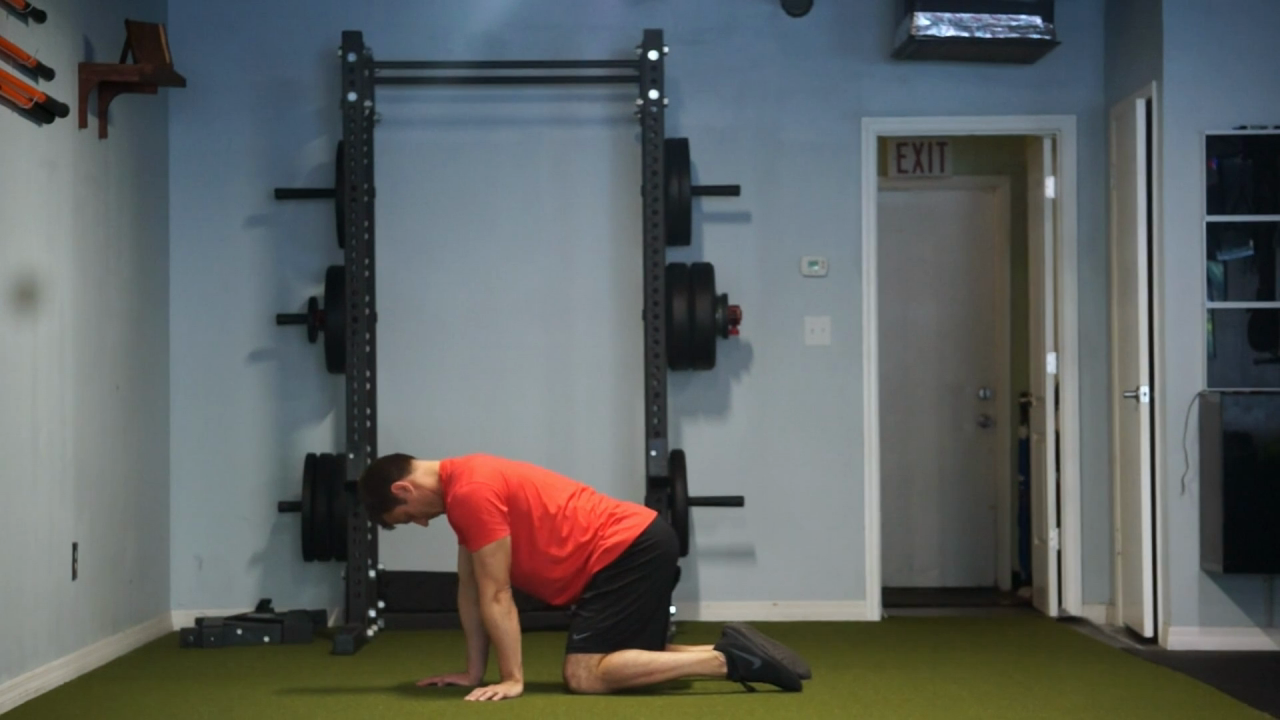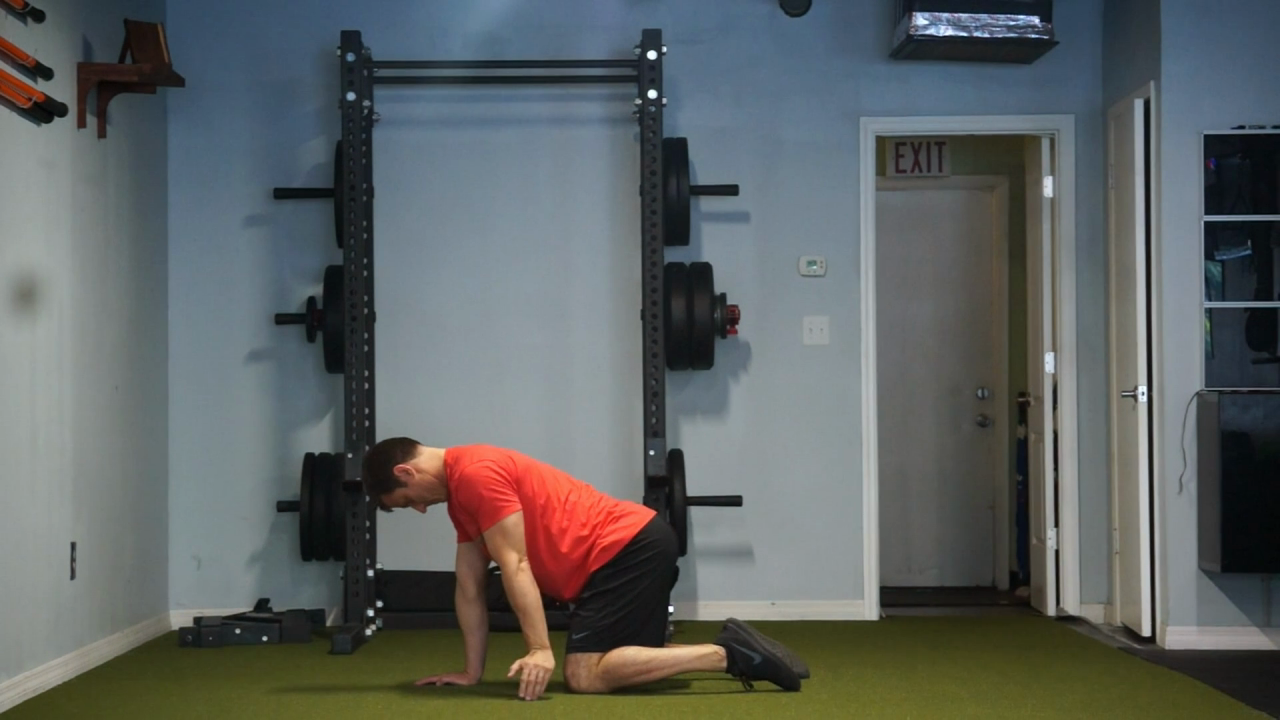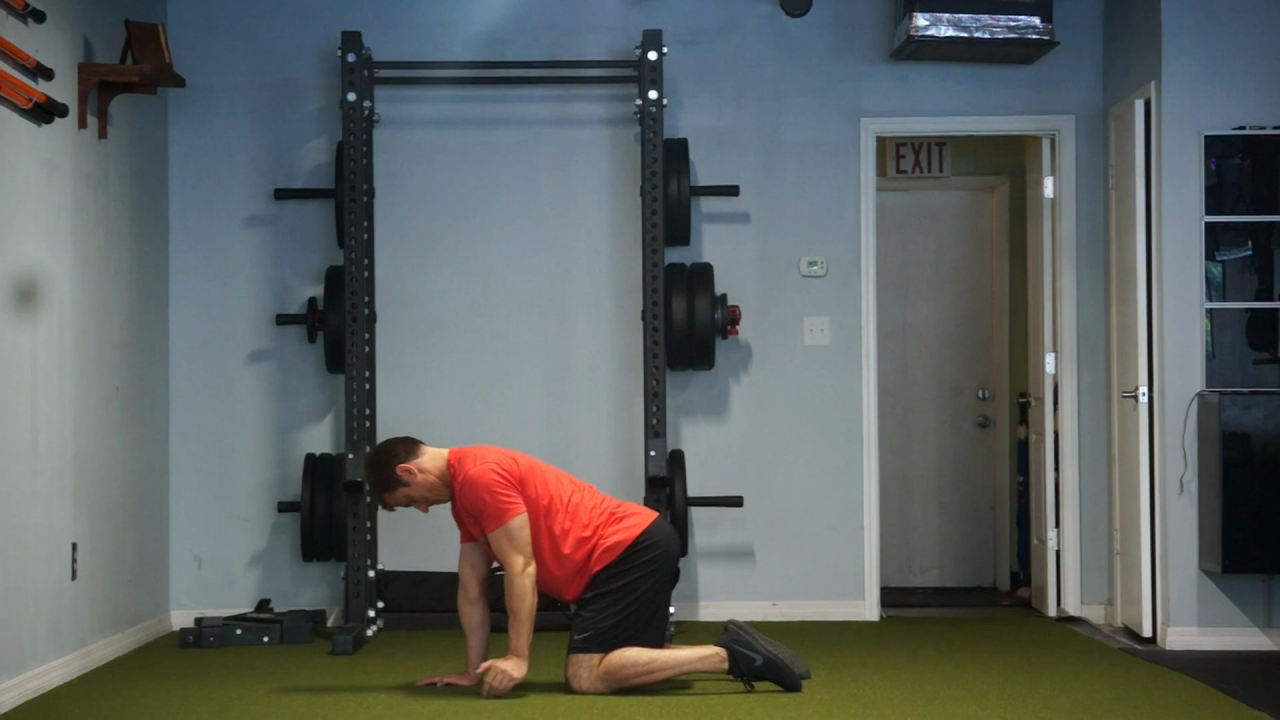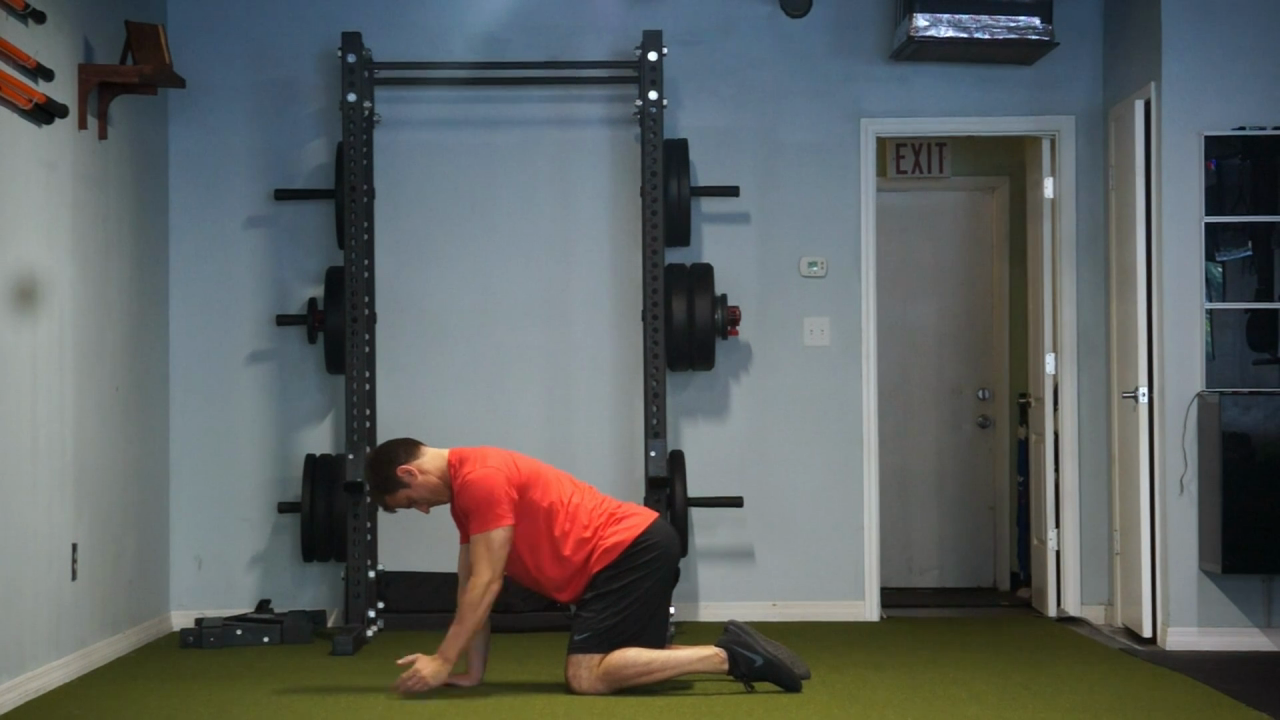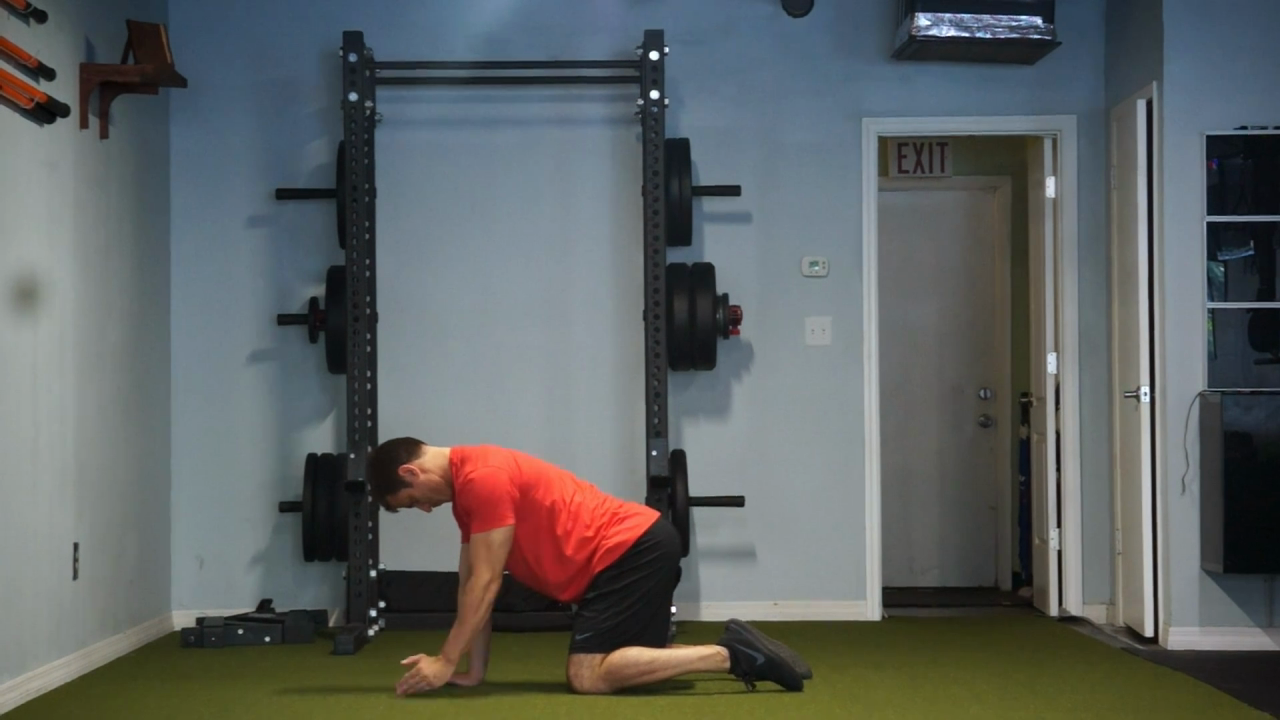
dt=0.3s
person 1, frame 1
left shoulder: (469, 493)
right shoulder: (463, 491)
left elbow: (495, 594)
right elbow: (470, 592)
left wrist: (512, 677)
right wrist: (473, 672)
left hip: (629, 548)
right hip: (641, 542)
left knee: (584, 673)
right knee: (625, 659)
left ankle: (728, 659)
right ankle: (730, 651)
person 1, frame 2
left shoulder: (475, 475)
right shoulder: (461, 490)
left elbow: (515, 565)
right elbow: (469, 588)
left wrist: (540, 650)
right wrist: (472, 671)
left hip: (627, 547)
right hip: (639, 542)
left knee: (584, 673)
right knee: (620, 658)
left ankle: (727, 654)
right ankle: (731, 649)
person 1, frame 3
left shoulder: (479, 476)
right shoulder: (463, 492)
left elbow: (521, 569)
right elbow: (472, 588)
left wrist: (517, 657)
right wrist: (475, 667)
left hip: (631, 547)
right hip: (642, 543)
left knee: (586, 675)
right knee: (621, 659)
left ankle: (729, 656)
right ankle: (734, 650)
person 1, frame 4
left shoulder: (479, 480)
right shoulder: (465, 489)
left elbow: (487, 581)
right elbow: (469, 583)
left wrist: (443, 659)
right wrist: (471, 671)
left hip: (631, 549)
right hip: (642, 544)
left knee: (585, 676)
right knee: (618, 662)
left ankle: (728, 657)
right ankle: (733, 651)
person 1, frame 5
left shoulder: (482, 480)
right shoulder: (466, 488)
left elbow: (485, 584)
right elbow: (474, 583)
left wrist: (445, 661)
right wrist: (473, 671)
left hip: (633, 548)
right hip: (642, 544)
left knee: (587, 675)
right knee: (619, 660)
left ankle: (730, 654)
right ankle: (735, 650)
